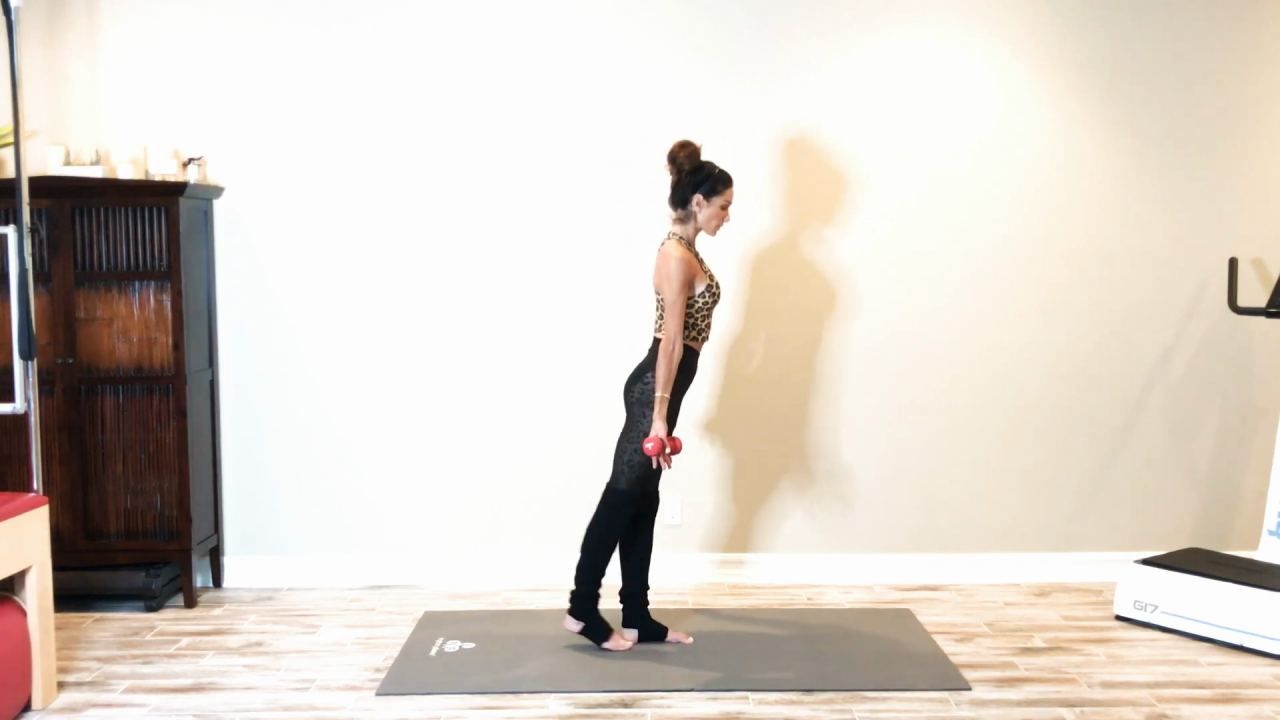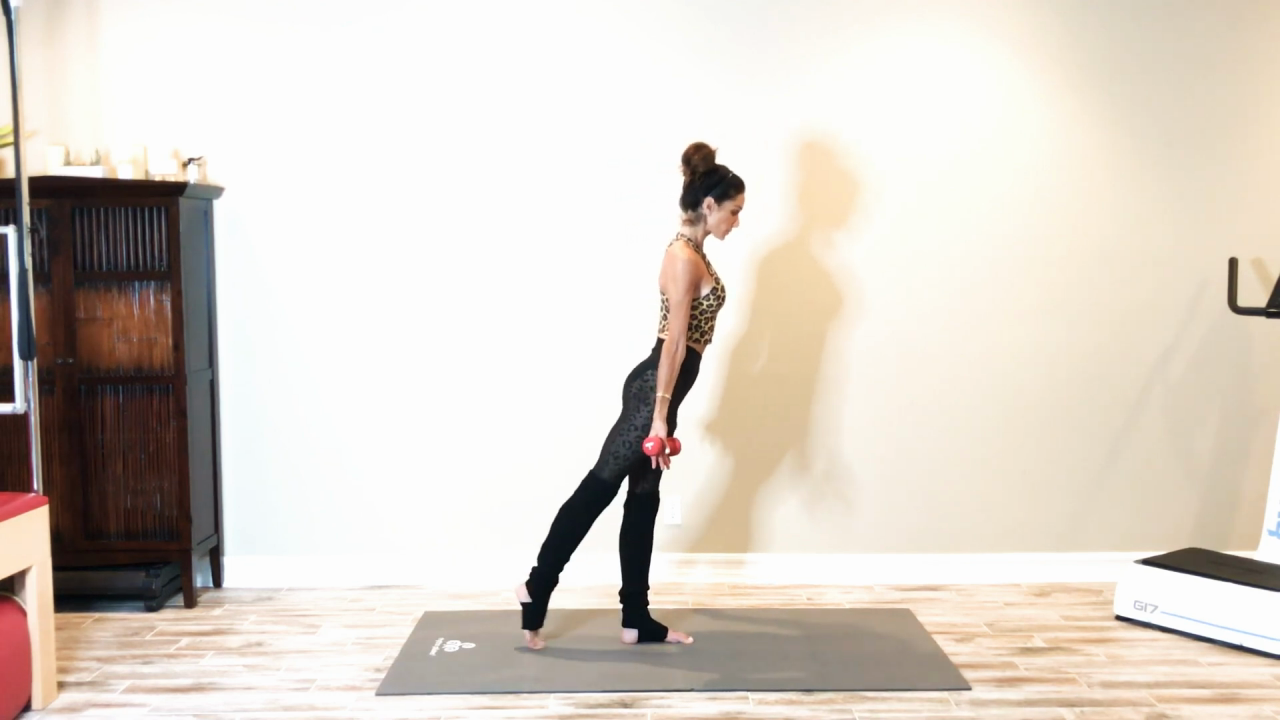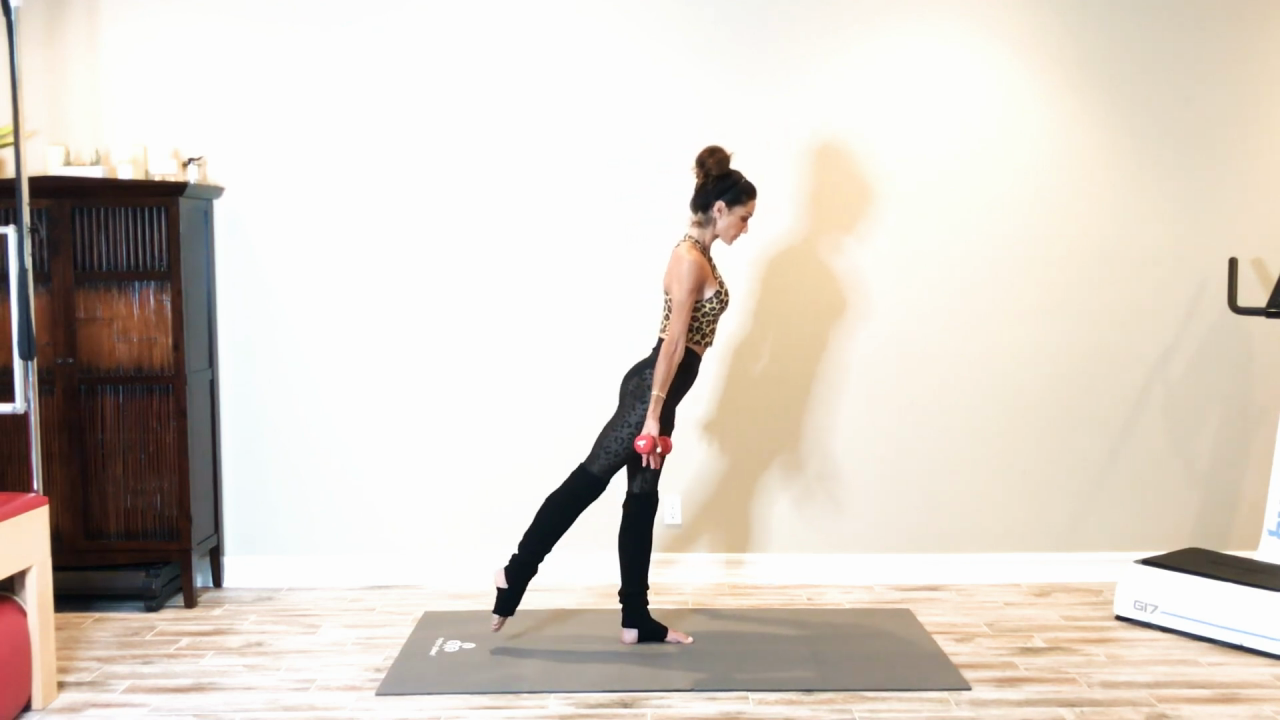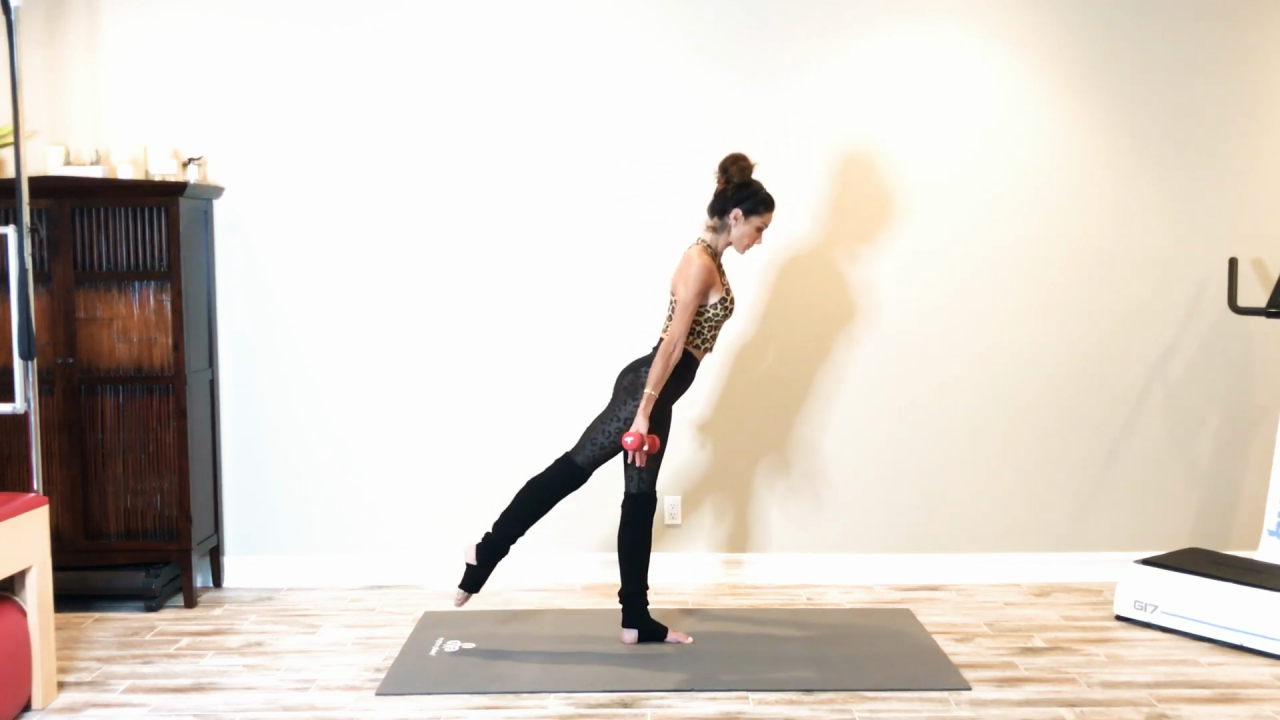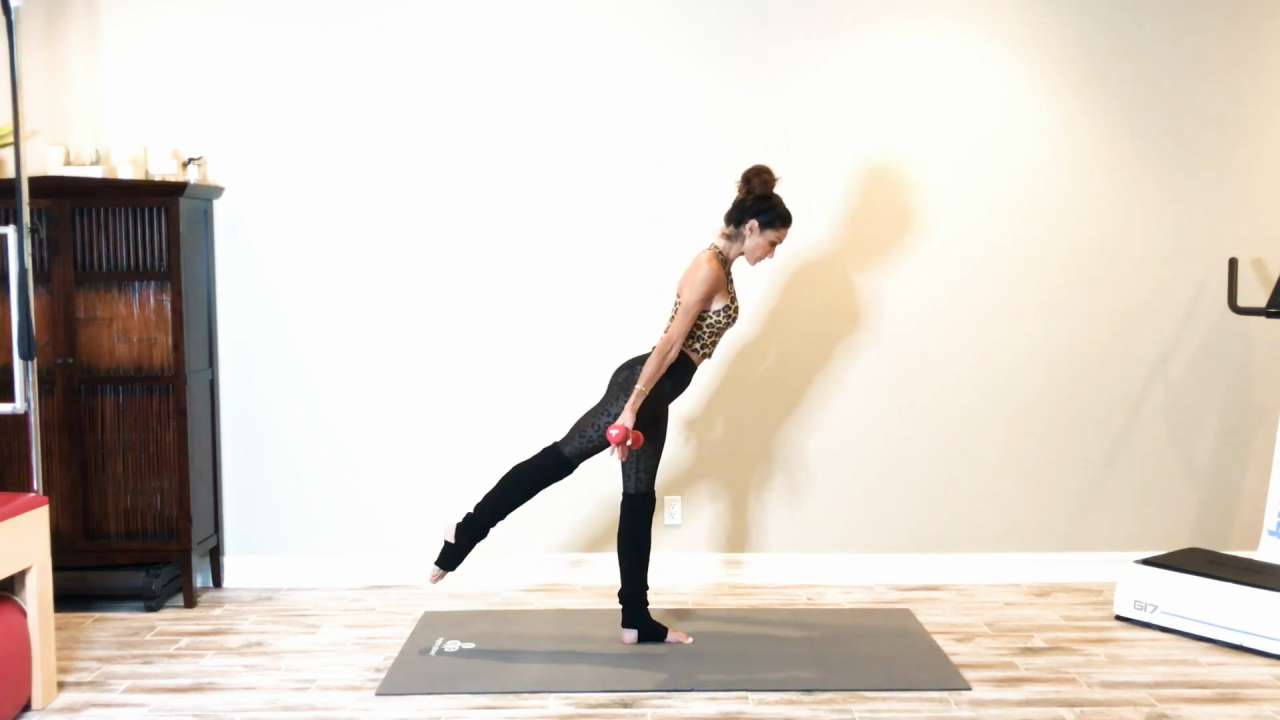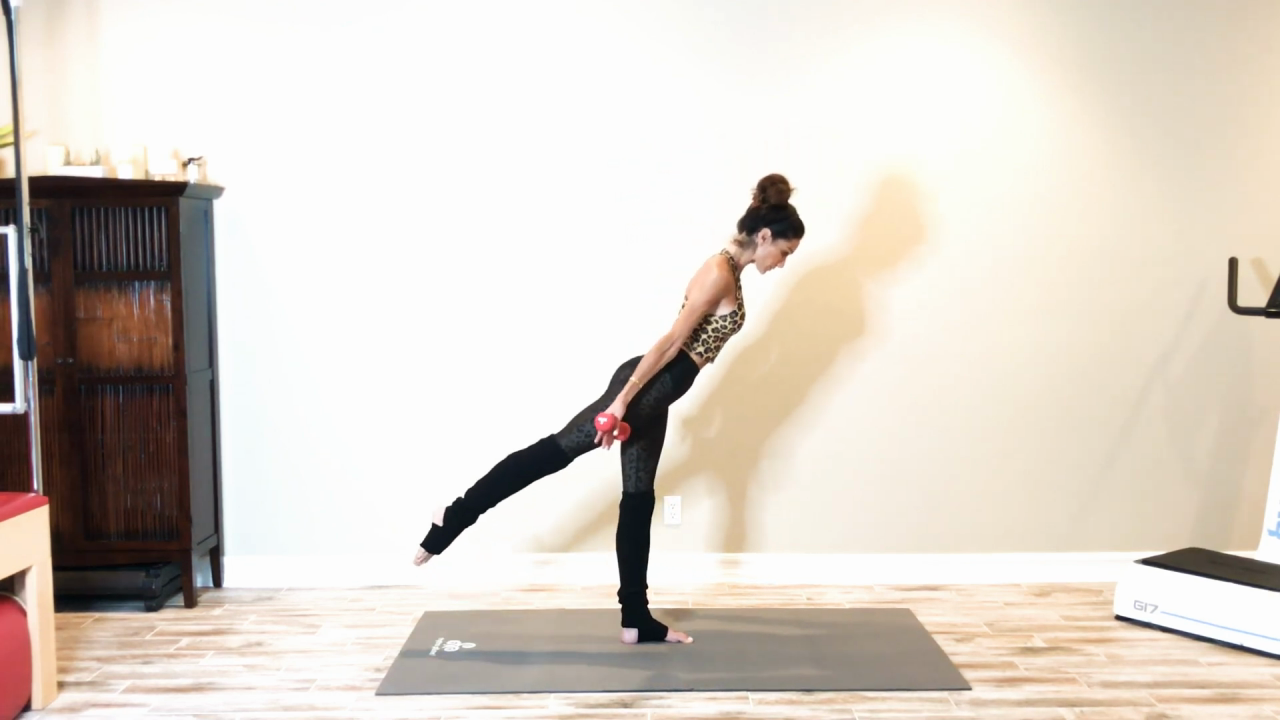
dt=0.5s
person 1, frame 1
left shoulder: (684, 250)
right shoulder: (676, 255)
right elbow: (669, 339)
right wrist: (658, 416)
left hip: (662, 386)
right hip: (653, 387)
left knee: (642, 501)
right knee: (621, 497)
left ankle: (636, 618)
right ankle: (583, 610)
person 1, frame 2
left shoulder: (692, 252)
right shoulder: (684, 258)
right elbow: (673, 341)
right wrist: (660, 416)
left hip: (660, 388)
right hip: (653, 389)
left knee: (643, 500)
right knee: (600, 486)
left ankle: (636, 620)
right ankle: (537, 587)
person 1, frame 3
left shoulder: (698, 255)
right shoulder: (690, 259)
right elbow: (673, 341)
right wrist: (653, 414)
left hip: (660, 389)
right hip: (651, 387)
left knee: (642, 499)
right knee: (589, 479)
left ankle: (636, 619)
right ankle: (515, 574)
person 1, frame 4
left shoulder: (709, 260)
right shoulder: (700, 263)
right elbow: (672, 343)
right wrist: (644, 411)
left hip: (657, 388)
right hip: (647, 386)
left knee: (640, 500)
right knee: (573, 468)
left ankle: (636, 620)
right ankle: (486, 553)
person 1, frame 5
left shoulder: (720, 268)
right shoulder: (710, 268)
right elbow: (670, 343)
right wrist: (631, 407)
left hip: (654, 392)
right hip: (644, 385)
left knee: (639, 500)
right knee: (559, 458)
left ankle: (636, 621)
right ankle: (465, 535)
person 1, frame 6
left shoulder: (730, 274)
right shoulder: (719, 273)
right elbow: (672, 340)
right wrist: (623, 399)
left hip: (655, 393)
right hip: (647, 387)
left knee: (639, 499)
right knee: (556, 451)
left ankle: (635, 619)
right ankle: (453, 518)
